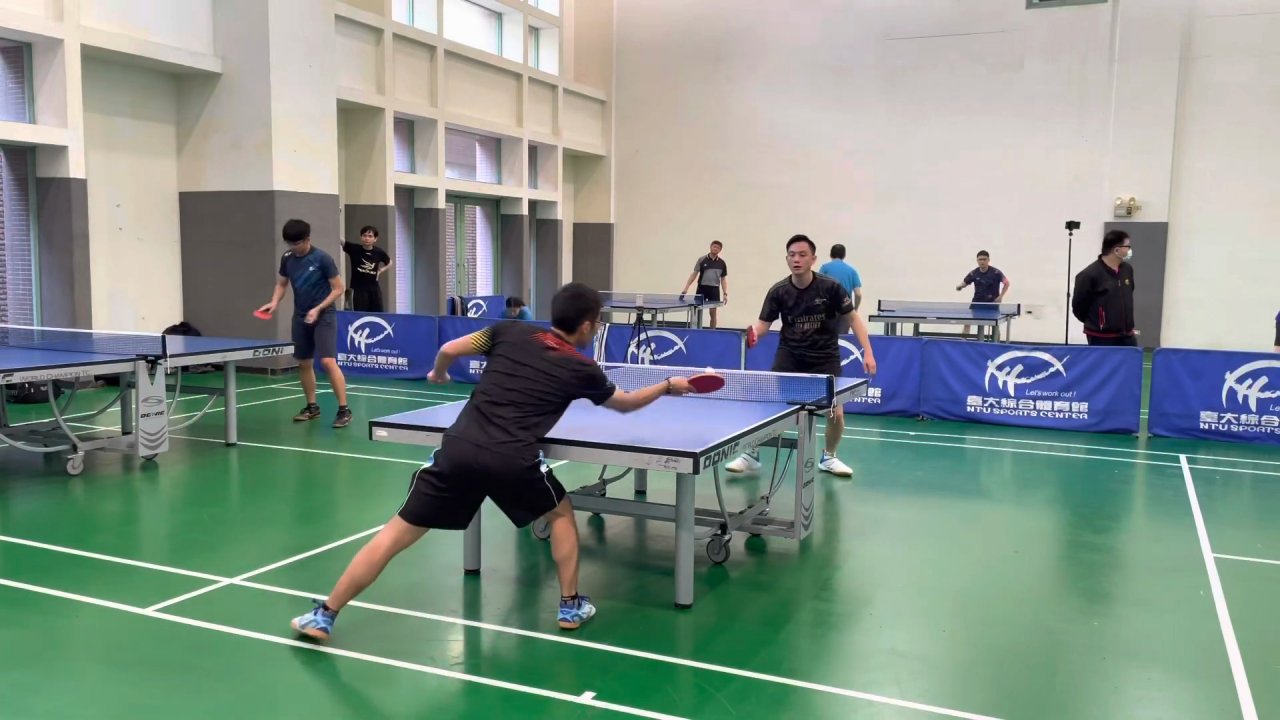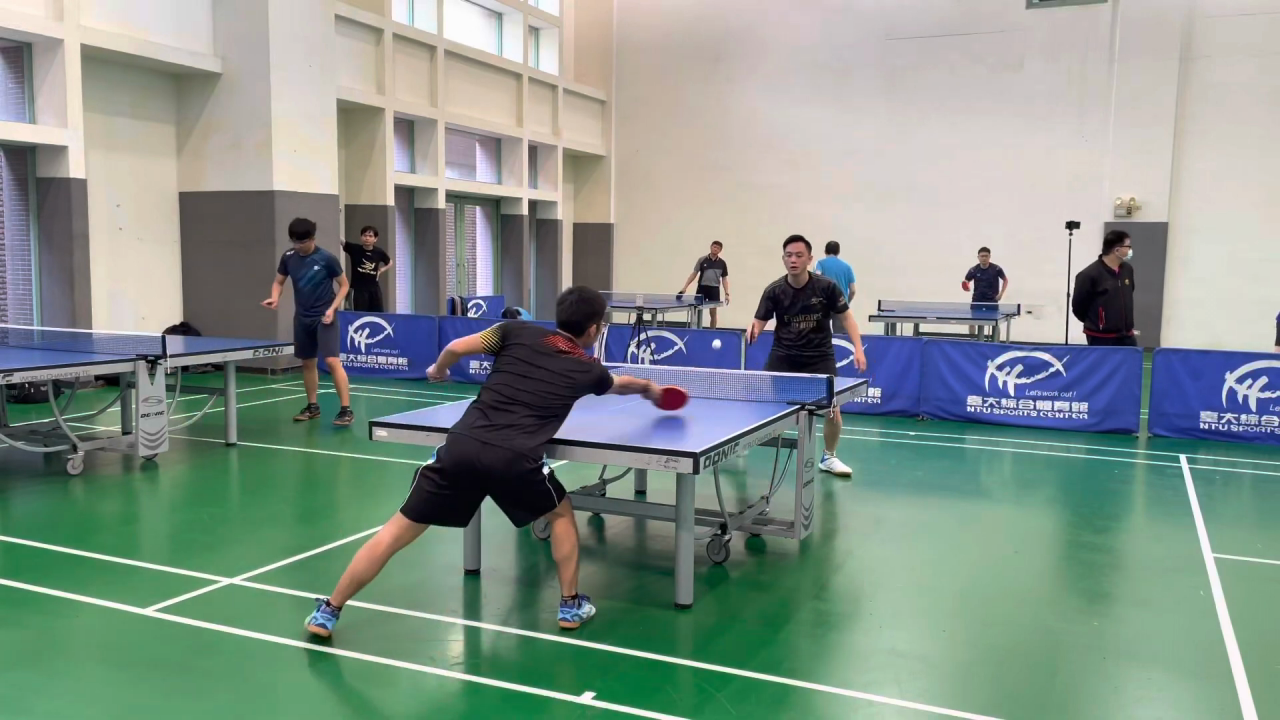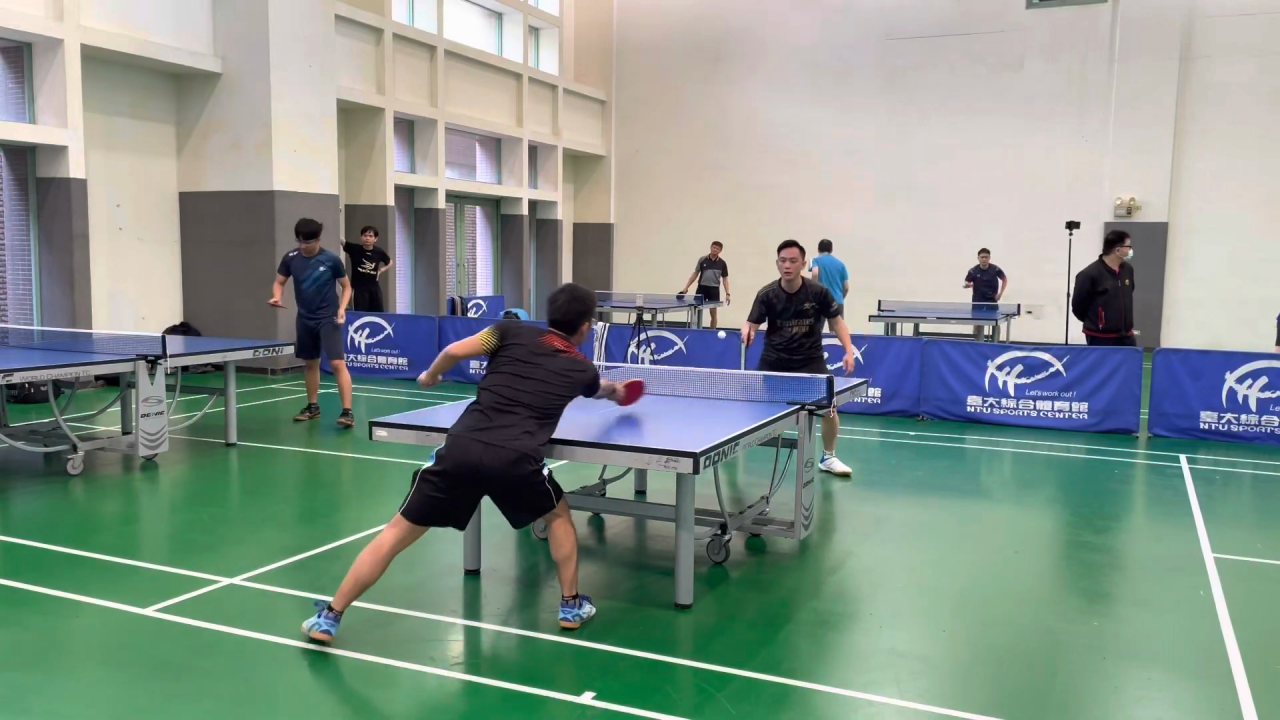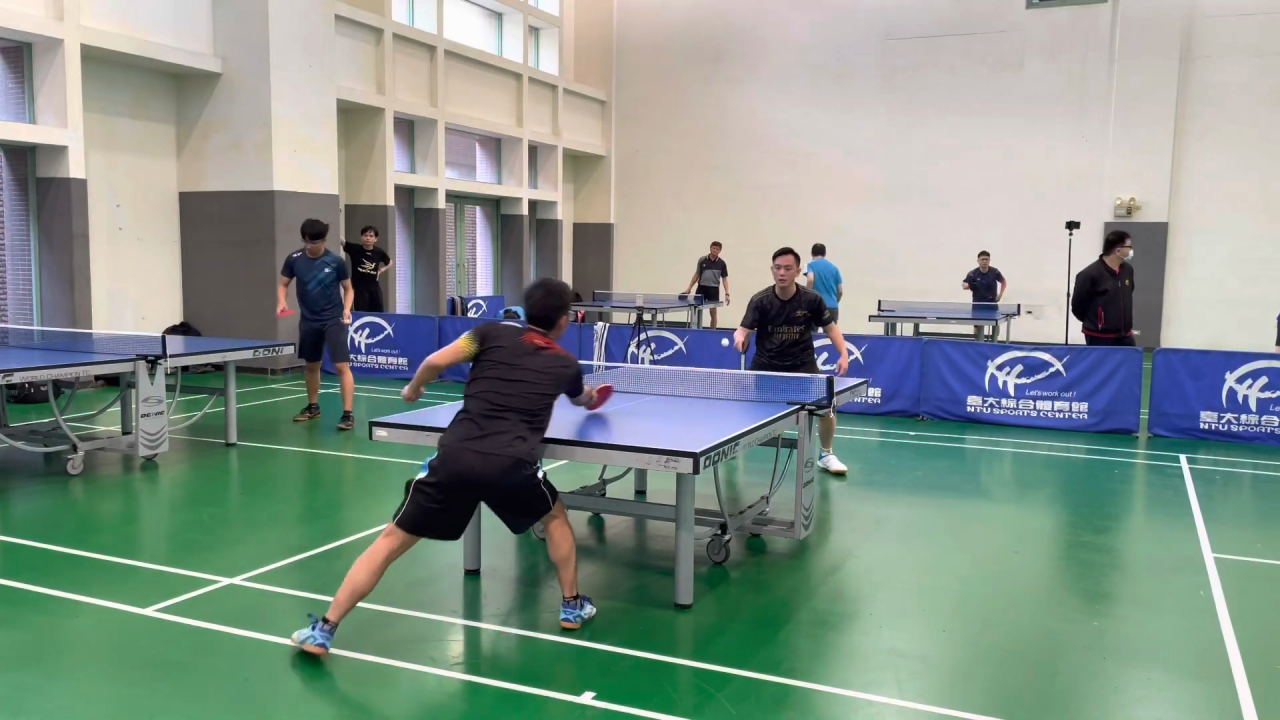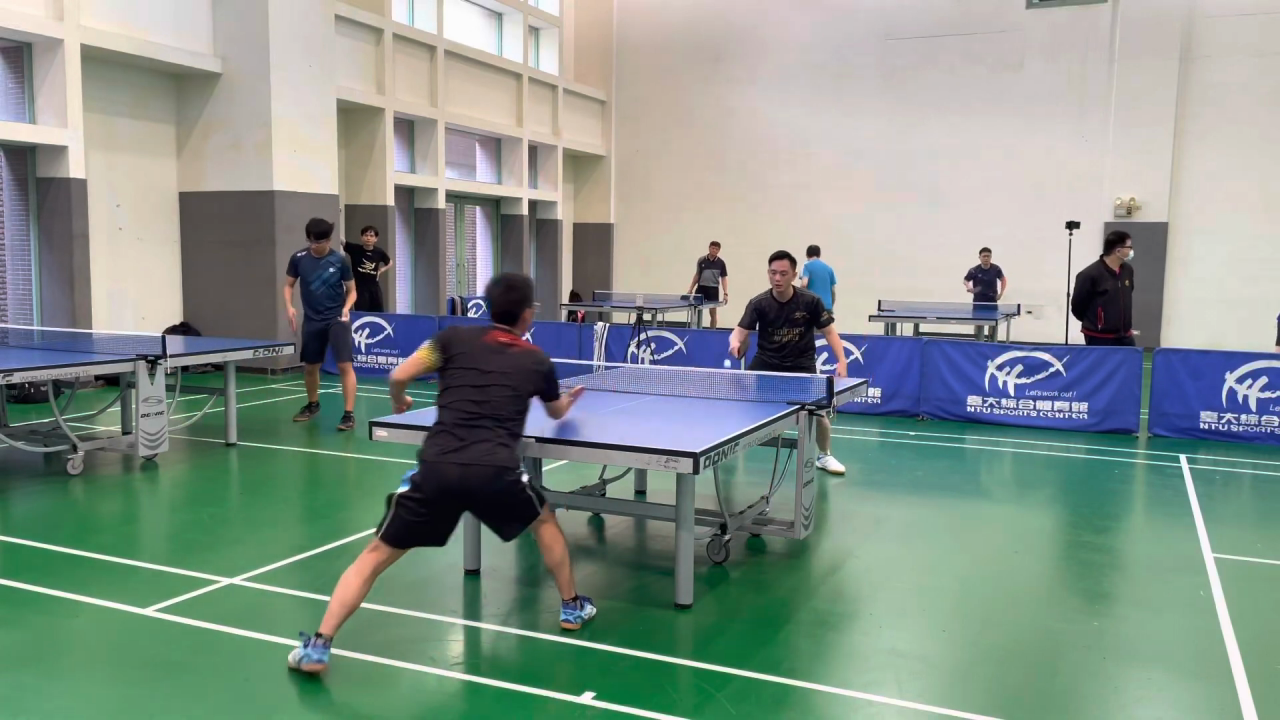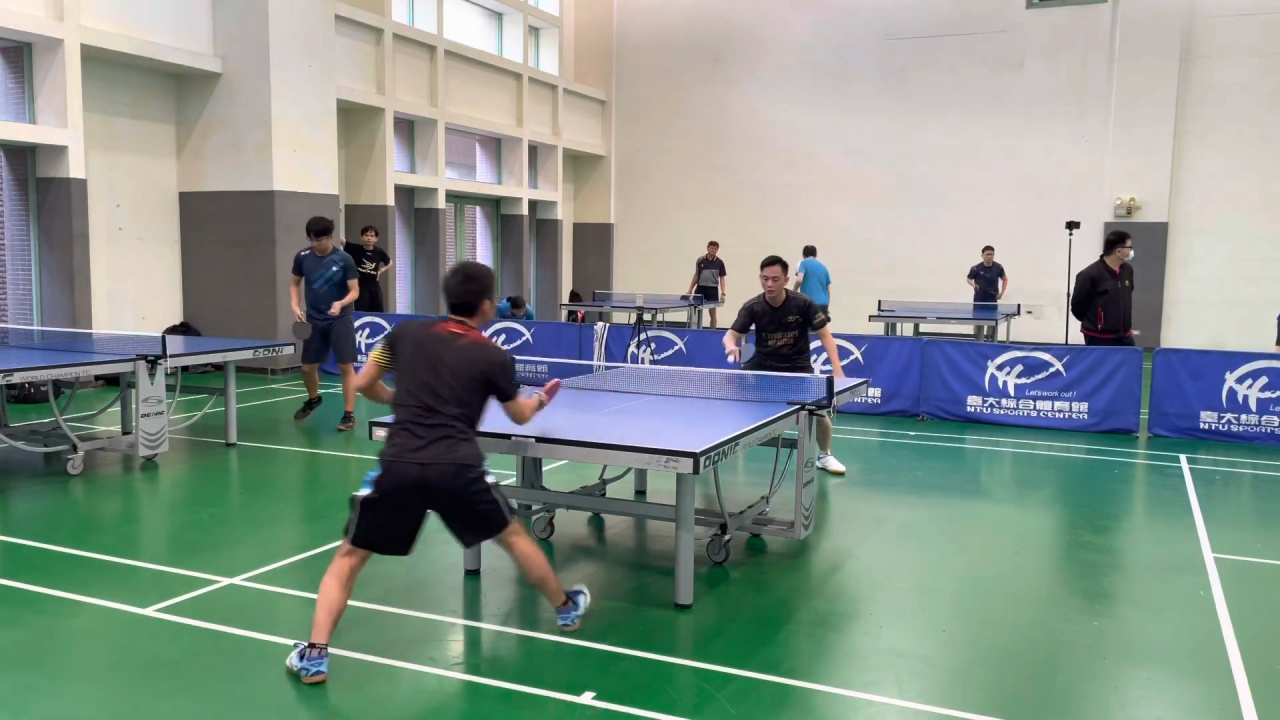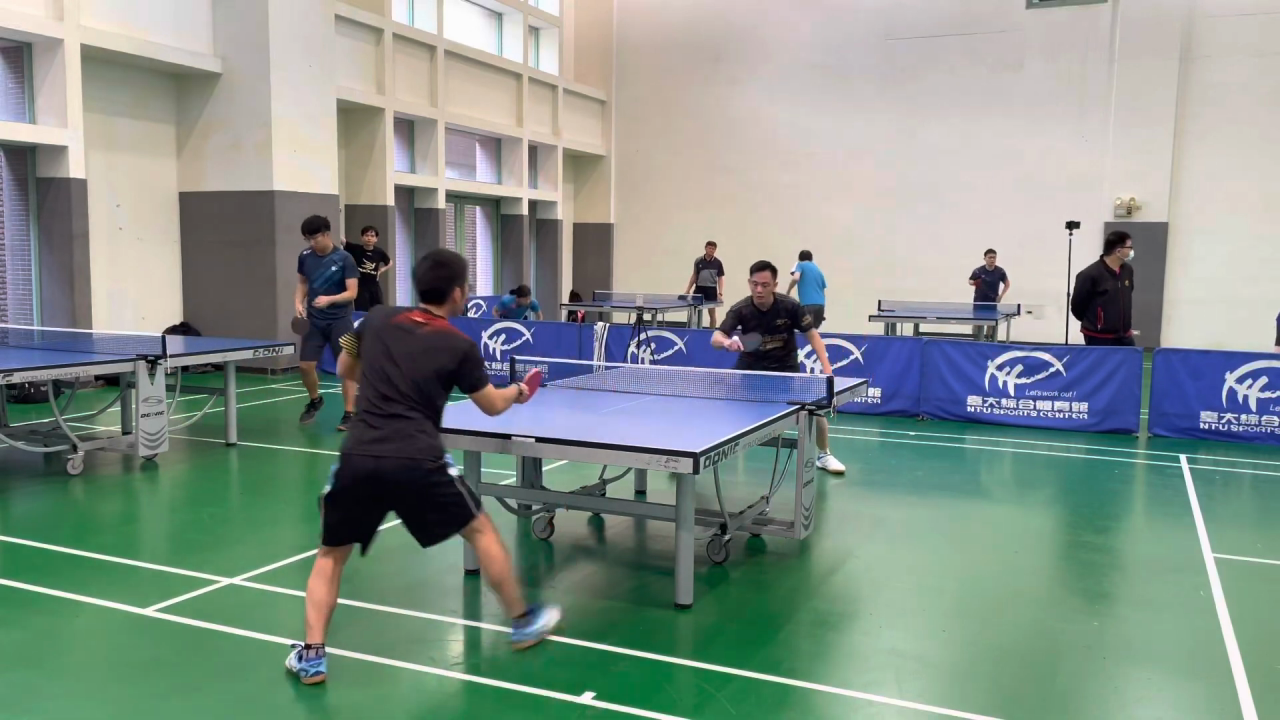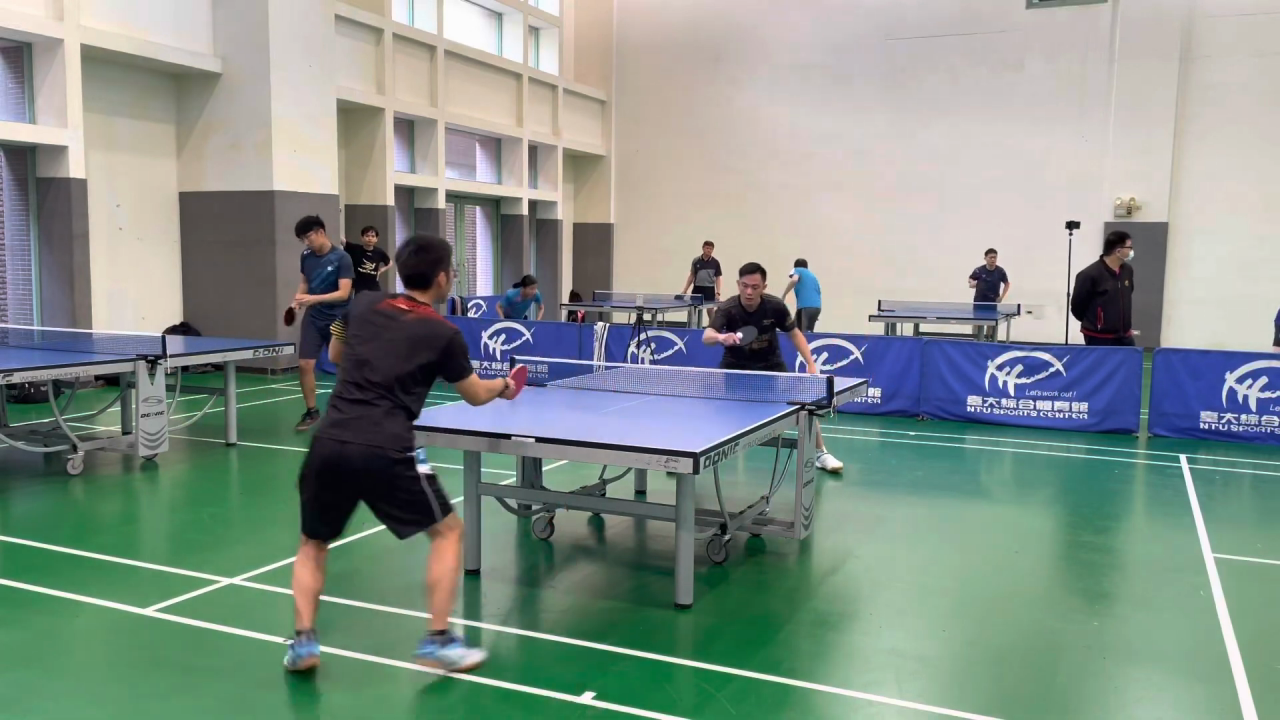
dt=0.1s
person 1, frame 1
left shoulder: (510, 330)
right shoulder: (581, 368)
left elbow: (449, 350)
right elbow: (623, 402)
left wrist: (437, 372)
right wrist: (667, 386)
left hip: (460, 449)
right hip: (513, 461)
left knee: (396, 533)
right knee: (561, 515)
left ankle: (324, 614)
right ankle: (570, 604)
person 1, frame 2
left shoulder: (520, 331)
right shoulder: (589, 367)
left elbow: (457, 348)
right elbow: (621, 385)
left wrist: (438, 368)
right wrist: (647, 387)
left hip: (464, 447)
right hip: (516, 460)
left knee: (400, 529)
right knee: (562, 517)
left ankle: (328, 611)
right ankle: (571, 605)
person 1, frame 3
left shoulder: (513, 331)
right shoulder: (581, 368)
left elbow: (454, 352)
right elbow: (602, 389)
left wrist: (431, 375)
right wrist: (616, 391)
left hip: (463, 450)
right hip: (517, 462)
left knee: (397, 533)
right knee: (559, 516)
left ankle: (328, 617)
right ankle: (571, 604)
person 1, frame 4
left shoulder: (492, 334)
right shoulder: (565, 365)
left elbow: (436, 362)
right elbow: (585, 399)
left wrist: (415, 388)
right wrist: (586, 397)
left hip: (456, 459)
right hip: (513, 466)
left knee: (391, 543)
right knee: (555, 519)
left ankle: (324, 630)
right ankle: (572, 605)
person 1, frame 5
left shoulder: (458, 337)
right shoulder: (538, 362)
left elbow: (400, 376)
right elbow: (558, 412)
left wrist: (399, 400)
right wrist: (571, 397)
left hip: (438, 469)
right hip: (495, 472)
left knee: (376, 555)
right knee: (545, 523)
left ankle: (317, 646)
right ankle: (572, 606)
person 1, frame 6
left shoulder: (406, 332)
right shoulder: (490, 356)
left elbow: (363, 383)
right elbow: (520, 413)
right wrist: (542, 399)
left hip: (399, 469)
right hip: (455, 471)
left knee: (348, 557)
right knee: (513, 534)
left ankle: (315, 654)
right ankle: (565, 607)
person 1, frame 7
left shoulder: (377, 319)
right shoulder: (459, 344)
left elbow: (346, 371)
right elbow: (493, 406)
right wrist: (520, 392)
left hip: (358, 460)
right hip: (418, 461)
left knee: (330, 555)
right knee: (481, 531)
left ankle: (311, 655)
right ankle: (523, 620)
person 1, frame 8
left shoulder: (362, 306)
right shoulder: (443, 333)
right elbow: (476, 396)
right wrist: (505, 385)
left hip: (328, 446)
right hip: (386, 451)
left knee: (312, 546)
right knee: (448, 533)
left ankle: (304, 640)
right ankle: (440, 640)
person 2, frame 1
left shoulder: (830, 287)
right shoulder: (778, 291)
left elbow: (852, 317)
right elbow: (763, 324)
left wrist: (868, 352)
right wrist: (753, 333)
left hip: (824, 357)
right hip: (790, 354)
left knee: (836, 414)
left ankle: (828, 458)
right ankle: (751, 457)
person 2, frame 2
left shoulder: (826, 286)
right shoulder: (774, 291)
left elbow: (845, 316)
right elbow: (759, 321)
left wrist: (859, 349)
right wrist: (753, 330)
left hip: (819, 356)
right hip: (784, 355)
left knee: (832, 410)
left ankle: (828, 458)
person 2, frame 3
left shoulder: (818, 291)
right shoulder: (767, 294)
left elbow: (836, 322)
right elbow: (752, 324)
left wrist: (849, 351)
right wrist: (748, 332)
left hip: (809, 359)
right hip: (774, 357)
left knee: (829, 409)
left ankle: (828, 457)
person 2, frame 4
left shoulder: (812, 299)
right shoulder: (760, 300)
left elbow: (830, 328)
right elbow: (743, 330)
left wrist: (844, 355)
right wrist: (740, 339)
left hip: (801, 363)
right hip: (765, 362)
left knee: (825, 410)
left ankle: (826, 454)
person 2, frame 5
left shoulder: (810, 301)
right shoulder: (759, 303)
left elbow: (828, 331)
right elbow: (740, 331)
left wrist: (841, 361)
right wrist: (735, 343)
left hip: (801, 364)
right hip: (766, 362)
left knee: (818, 414)
left ankle: (824, 456)
person 2, frame 6
left shoulder: (802, 304)
right shoulder: (752, 307)
left elbow: (824, 333)
right elbow: (731, 334)
left wrist: (836, 365)
right wrist: (730, 345)
left hip: (797, 366)
right hip: (762, 364)
left ankle: (824, 455)
person 2, frame 7
left shoulder: (789, 306)
right shoulder: (740, 310)
left elbow: (812, 335)
right elbow: (716, 337)
left wrist: (826, 366)
right wrist: (726, 342)
left hip: (785, 366)
right hip: (751, 364)
left ankle: (824, 455)
person 2, frame 8
left shoulder: (775, 306)
right shoulder: (727, 309)
left elbow: (794, 333)
right elbow: (707, 336)
left wrist: (811, 363)
right wrist: (722, 337)
left hip: (769, 364)
right hip: (736, 364)
left ankle: (821, 454)
person 3, frame 1
left shoulder: (323, 259)
right shoulder: (287, 259)
left elbow: (338, 289)
right elbow: (282, 284)
left wrist: (318, 309)
right wrist: (274, 303)
left hip: (322, 317)
right hip: (301, 318)
left knee: (328, 362)
right knee: (304, 364)
left ankle: (344, 409)
right ankle: (312, 407)
person 3, frame 2
left shoulder: (327, 259)
right shoulder: (288, 257)
left elbow: (344, 285)
right elbow: (278, 282)
left wrist: (333, 309)
right wrist: (274, 297)
left hip: (325, 317)
right hip: (302, 318)
left knee: (332, 361)
right knee: (308, 363)
left ankle: (346, 410)
right ankle: (313, 406)
person 3, frame 3
left shoulder: (331, 260)
right shoulder: (291, 258)
left elbow: (346, 287)
right elbow: (279, 282)
left wrist: (342, 308)
right wrist: (277, 297)
left hip: (329, 319)
right hip: (305, 319)
left knee: (337, 364)
right knee: (310, 364)
left ankle: (347, 411)
right ankle: (313, 406)
person 3, frame 4
left shoulder: (336, 261)
right shoulder: (294, 259)
left elbow: (348, 288)
right elbow: (283, 285)
left wrist: (347, 308)
right wrist: (282, 303)
left hip: (333, 321)
right hip: (308, 321)
left knee: (341, 366)
right knee: (311, 365)
left ankle: (348, 414)
right ankle: (313, 407)
person 3, frame 5
left shoulder: (340, 261)
right shoulder: (298, 259)
left elbow: (351, 290)
right elbow: (289, 285)
left wrist: (346, 308)
right wrist: (289, 307)
left hip: (337, 321)
right hip: (311, 321)
left knee: (345, 366)
right knee: (310, 367)
left ankle: (349, 414)
right ankle: (312, 405)
person 3, frame 6
left shoulder: (344, 260)
right shoulder: (302, 257)
left elbow: (354, 291)
right elbow: (295, 284)
left wrist: (341, 303)
right wrist: (295, 305)
left hip: (340, 321)
right hip: (313, 321)
left knee: (346, 367)
right knee: (308, 368)
left ankle: (349, 415)
right ankle: (313, 399)
person 3, frame 7
left shoulder: (344, 259)
right shoulder: (305, 256)
left elbow: (352, 292)
left wrist: (329, 299)
right wrist: (299, 303)
left hip: (340, 320)
right hip: (314, 320)
right knee: (306, 366)
left ankle: (349, 414)
right ankle: (315, 400)
person 3, frame 8
left shoulder: (342, 259)
right shoulder: (306, 256)
left elbow: (344, 293)
left wrist: (312, 298)
right wrist: (299, 299)
left hip: (338, 320)
right hip: (313, 319)
right knee: (305, 366)
right ankle: (311, 411)
